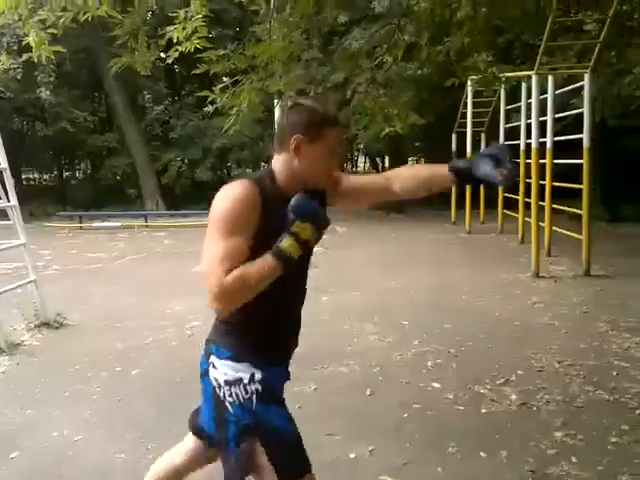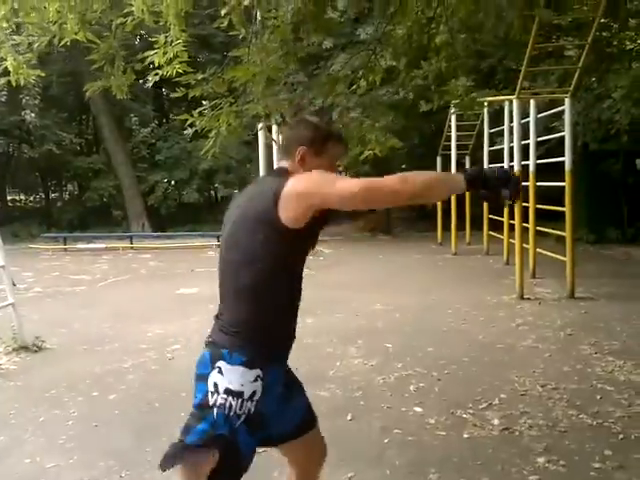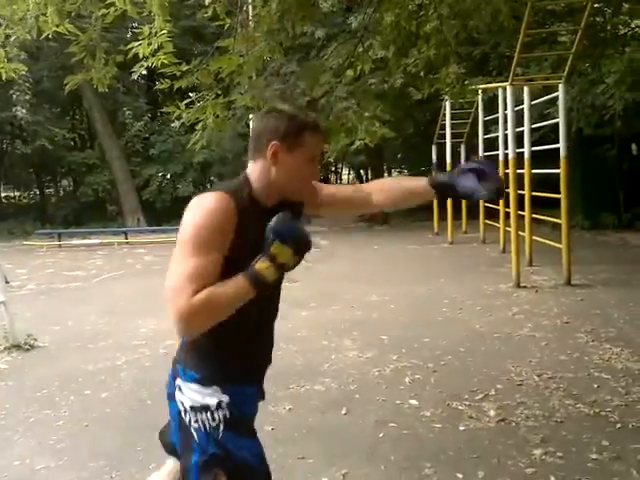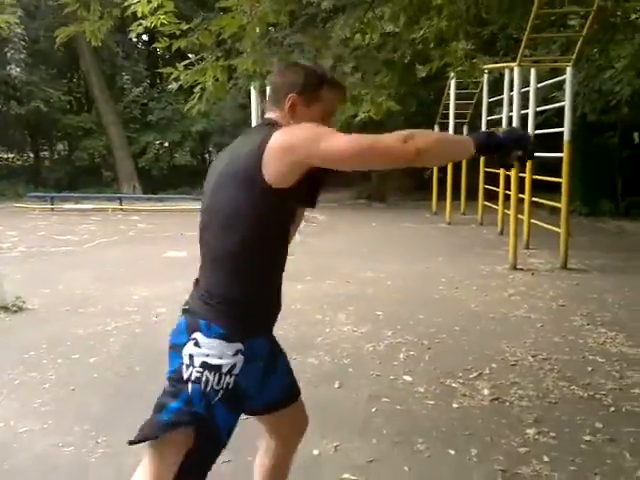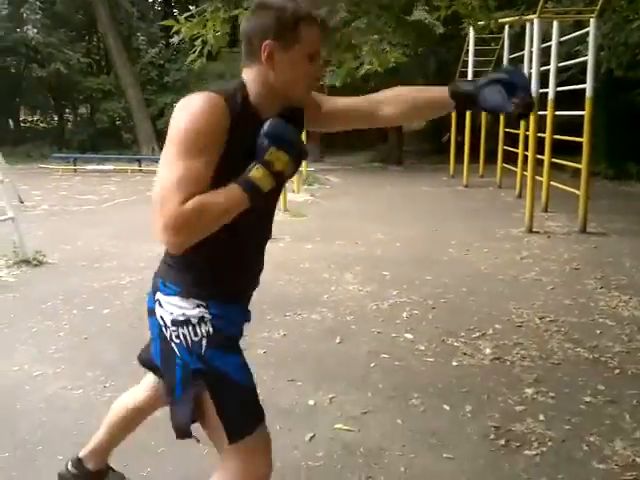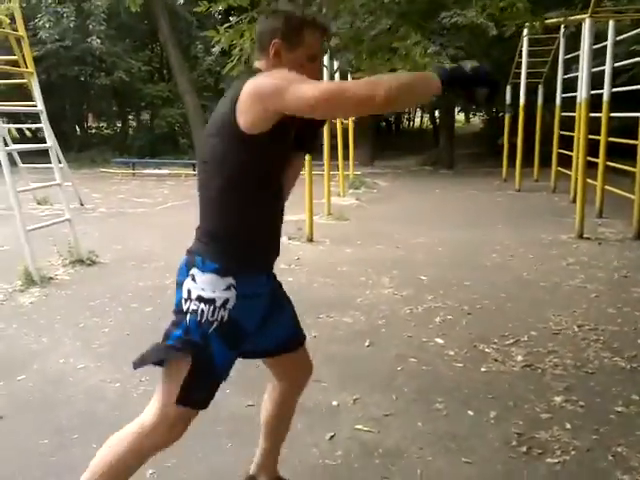
dt=0.5s
person 1, frame 1
left shoulder: (313, 189)
right shoulder: (240, 198)
left elbow: (391, 184)
right elbow: (220, 297)
left wrist: (465, 170)
right wrist: (293, 242)
left hip: (261, 365)
right hip: (237, 371)
left knee: (204, 446)
person 1, frame 2
left shoulder: (252, 198)
right shoulder: (299, 190)
right elbow: (397, 189)
right wrist: (474, 178)
left hip: (262, 363)
right hip: (237, 371)
person 1, frame 3
left shoulder: (290, 197)
right shoulder: (213, 210)
left elbow: (369, 194)
right elbow: (188, 318)
left wrist: (448, 185)
right wrist: (268, 263)
left hip: (236, 384)
right hip: (206, 391)
person 1, frame 4
left shoulder: (237, 154)
right shoulder: (291, 143)
right elbow: (401, 149)
left wrist: (302, 195)
right wrist: (486, 143)
left hip: (244, 333)
right hip: (218, 343)
left knee: (290, 426)
person 1, frame 5
left shoulder: (293, 108)
right shoulder: (205, 111)
left elbow: (380, 107)
right elbow: (174, 229)
left wrist: (466, 95)
right wrist: (262, 175)
left hip: (221, 303)
right hip: (190, 307)
left knee: (163, 385)
person 1, frame 6
left shoulder: (267, 110)
right shoulder: (266, 91)
right elbow: (369, 96)
left wrist: (300, 145)
right wrist: (448, 77)
left hip: (253, 277)
right hip: (219, 281)
left knee: (296, 373)
right knee: (163, 424)
